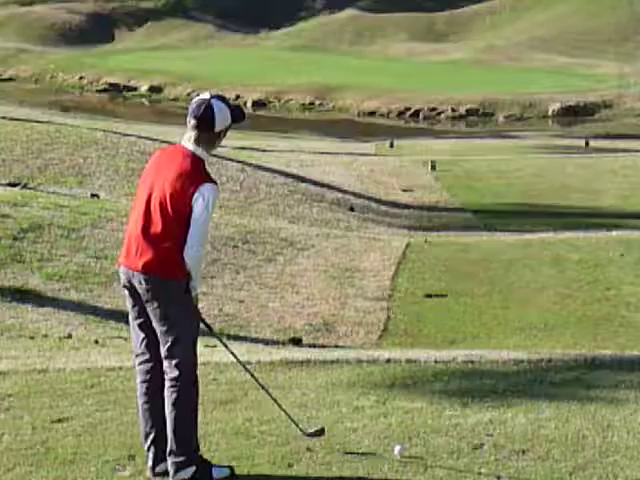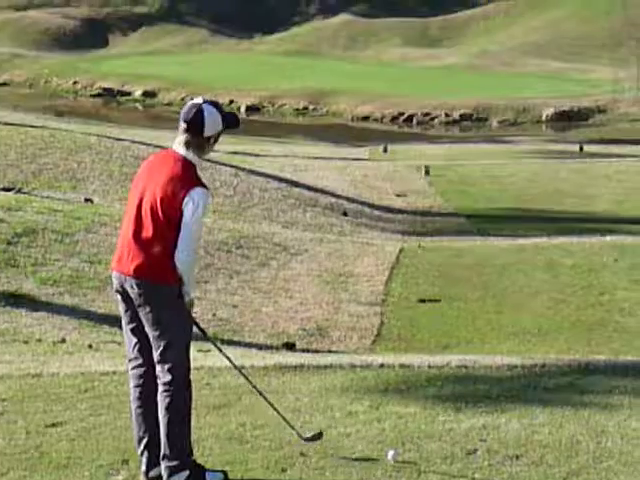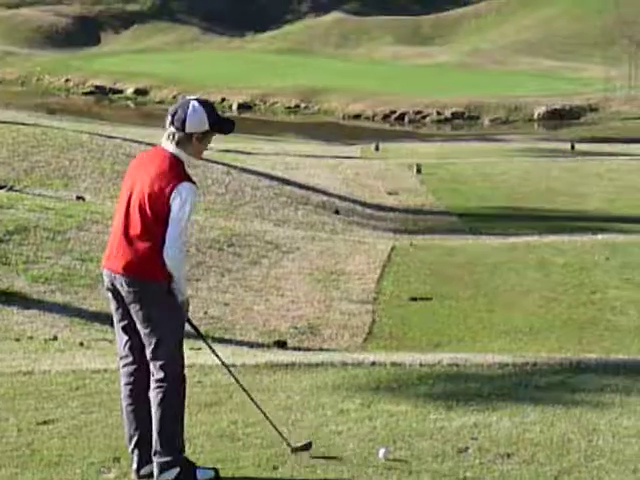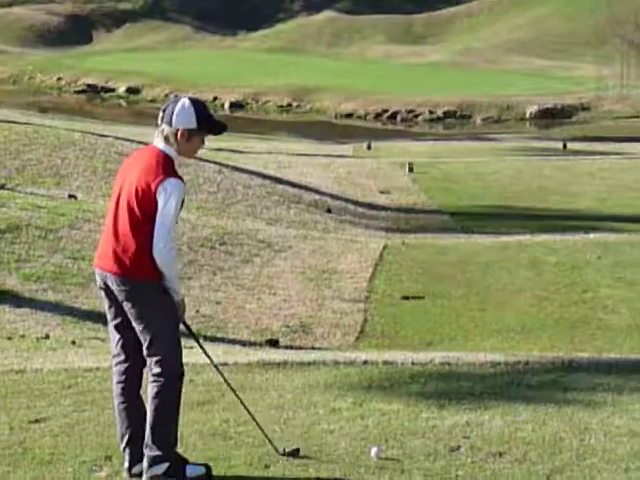
dt=0.1s
person 1, frame 1
left shoulder: (160, 157)
right shoulder: (203, 185)
right elbow: (192, 250)
right wrist: (192, 290)
left hip: (130, 269)
right hip: (163, 279)
left knee: (149, 366)
right knee: (179, 372)
person 1, frame 2
left shoulder: (151, 162)
right shoulder: (194, 189)
right elbow: (184, 254)
right wrist: (186, 295)
left hip: (123, 274)
right hip: (156, 284)
left knee: (142, 371)
right knee: (172, 376)
person 1, frame 3
left shoulder: (142, 160)
right shoulder: (181, 184)
right elbow: (172, 251)
right wrist: (182, 294)
left hip: (114, 271)
right hip: (146, 281)
left knee: (133, 368)
right knee: (167, 373)
person 1, frame 4
left shoulder: (135, 158)
right shoulder: (169, 181)
right elbow: (162, 248)
left wrist: (166, 289)
right wrist: (176, 294)
left hip: (106, 270)
right hip: (138, 279)
left knee: (126, 367)
right knee: (165, 369)
